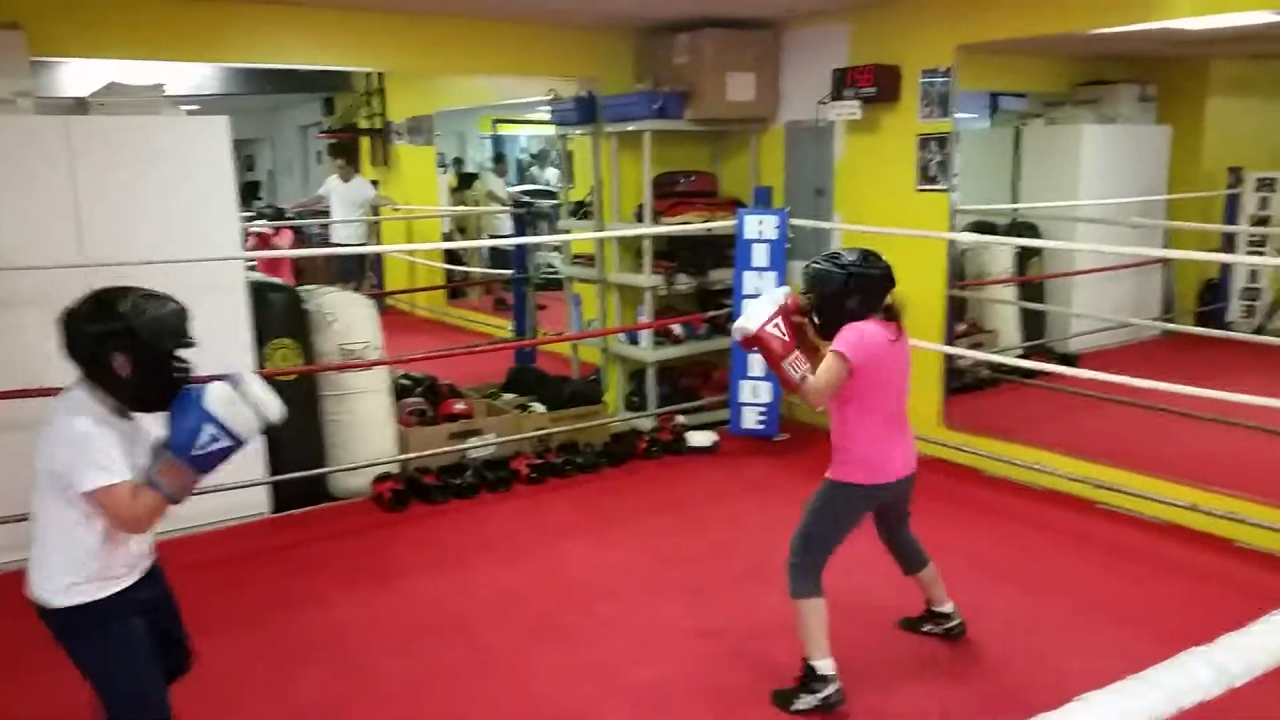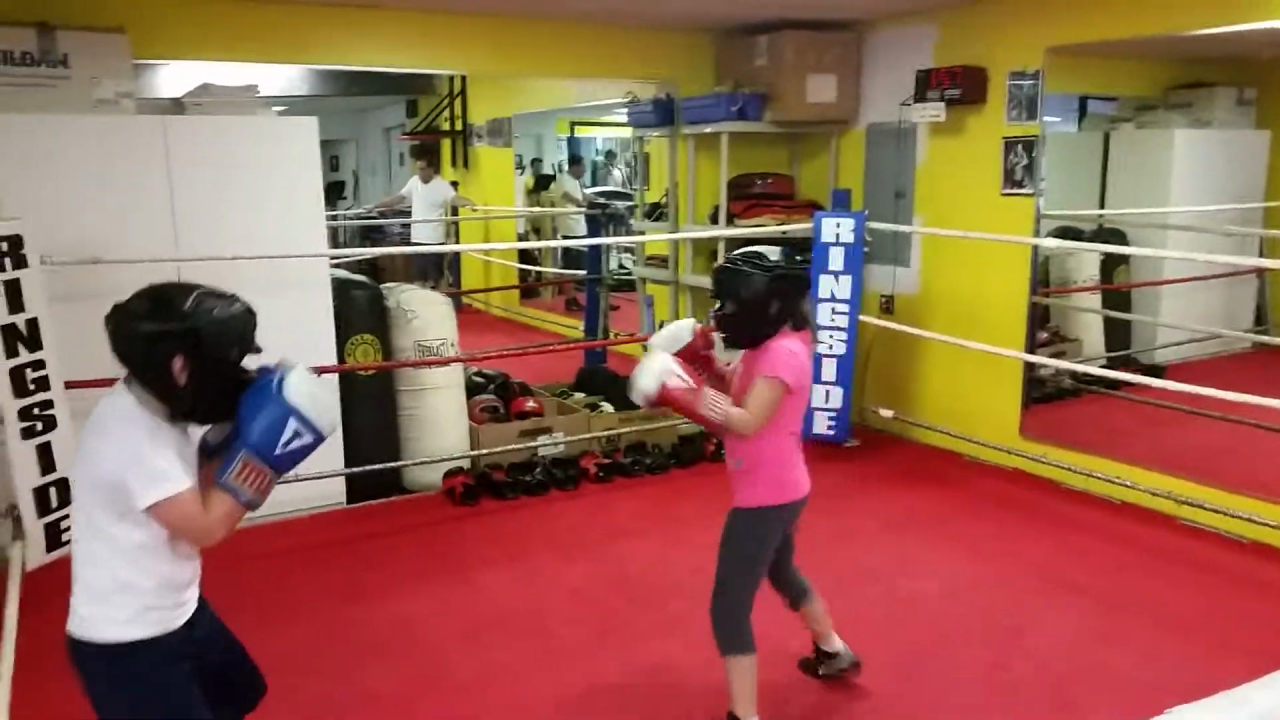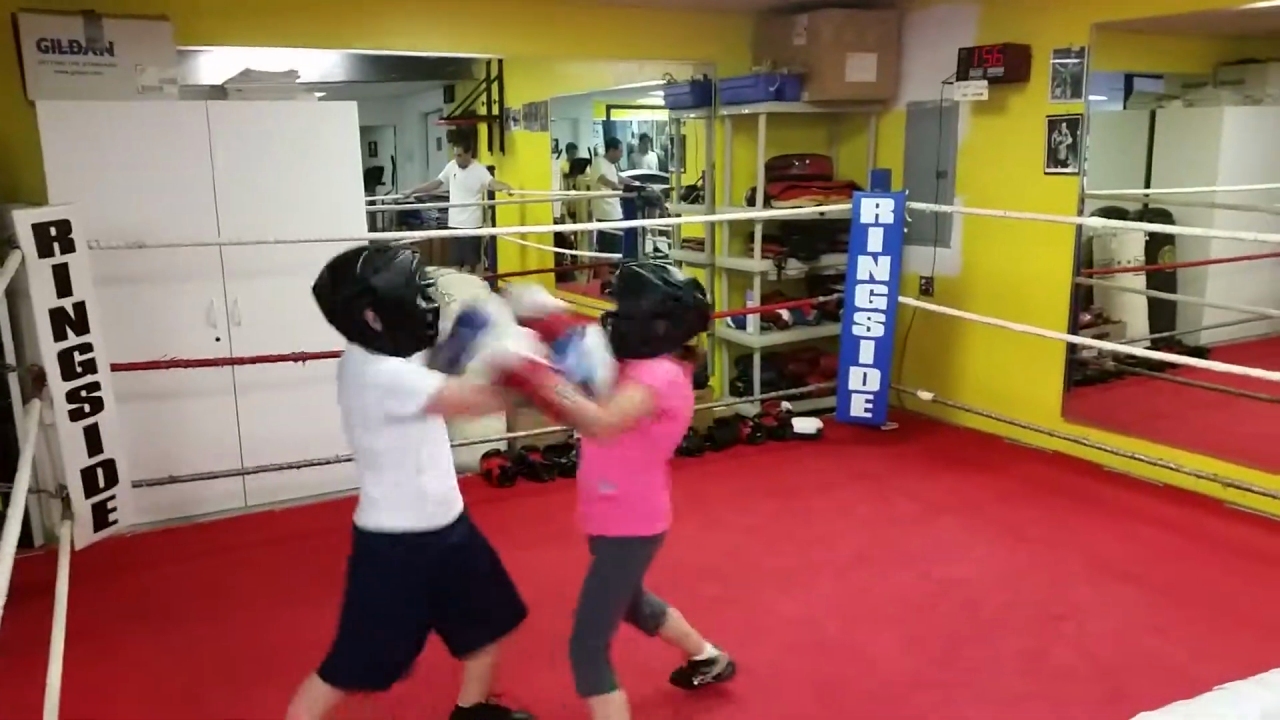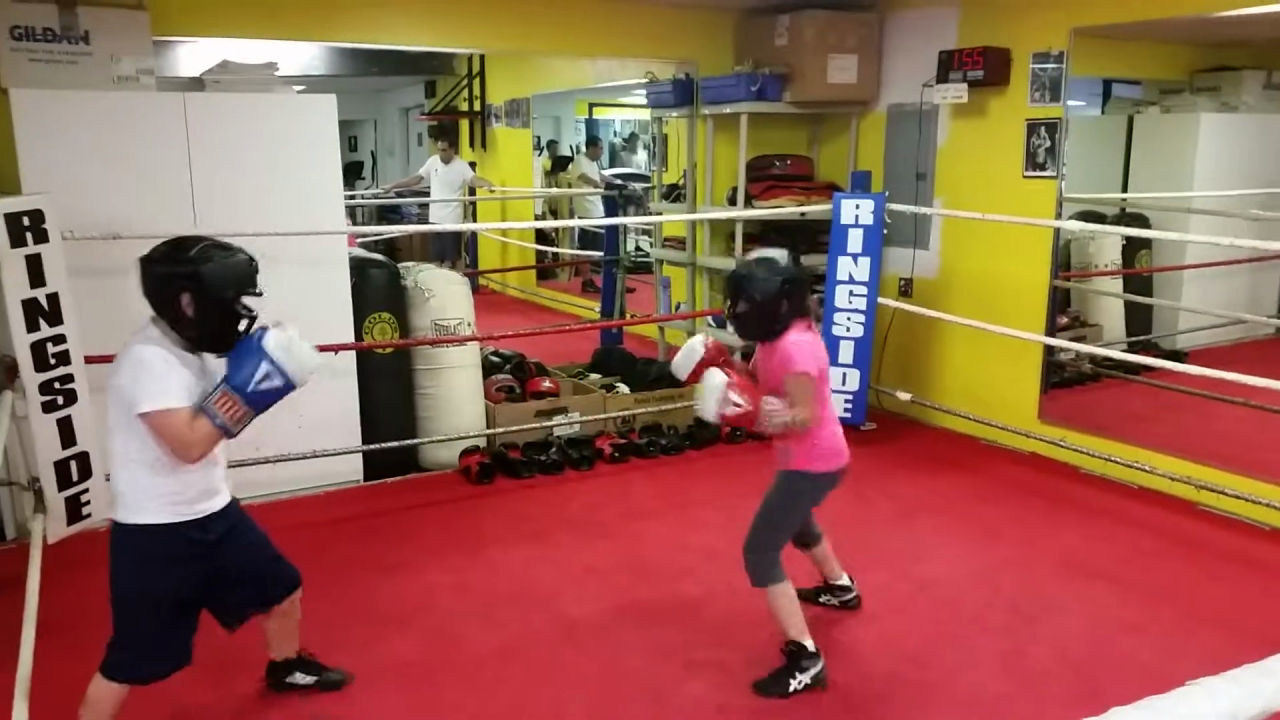
dt=1s
person 1, frame 1
left shoulder: (856, 335)
right shoulder: (889, 329)
left elbow: (816, 394)
right elbow: (831, 375)
left wrist: (778, 350)
right wrist: (797, 332)
left hip: (858, 474)
right hip: (900, 466)
left knee: (803, 562)
right knee: (898, 536)
left ankle: (821, 678)
right ankle: (944, 613)
person 1, frame 2
left shoulder: (781, 353)
right shoulder: (768, 344)
left elbow: (747, 423)
right elbow: (735, 392)
left wrist: (687, 394)
right wrist: (703, 361)
left hip: (764, 498)
right hip: (783, 490)
left knee: (728, 609)
right knee: (781, 572)
right ankle: (833, 651)
person 1, frame 3
left shoulder: (659, 375)
right shoulder: (641, 363)
left elbow: (601, 423)
left wrist: (535, 379)
right wrist: (561, 331)
left hip: (628, 526)
right hip: (614, 519)
left knee: (588, 649)
right knee: (630, 603)
right ankle: (707, 658)
person 1, frame 4
left shoulder: (795, 346)
right shoulder: (778, 336)
left elbow: (802, 419)
right elbow: (758, 379)
left wrist: (751, 410)
right wrist: (722, 369)
left hip: (814, 462)
right hip: (808, 459)
left knee: (760, 552)
right knee: (793, 521)
left ankle: (805, 658)
right ankle: (840, 586)
person 2, frame 1
left shoulder: (111, 406)
right shoulder: (81, 429)
left elbow: (144, 467)
right elbow: (135, 515)
left wrist: (198, 428)
right wrist: (192, 447)
left hip: (130, 576)
right hip: (86, 600)
left knee: (166, 664)
person 2, frame 2
left shoulder: (152, 410)
right shoulder: (130, 436)
left elbow: (193, 488)
right elbow: (205, 527)
left wrist: (235, 433)
right wrist: (261, 447)
left hip: (178, 614)
right hip: (128, 643)
person 2, frame 3
left shoulder: (382, 359)
right shoulder: (379, 374)
right elbow: (472, 401)
left hip: (444, 525)
right hip: (396, 542)
left knee: (495, 619)
right knee: (350, 669)
person 2, frame 4
left shoulder: (188, 349)
right shoulder: (146, 360)
right elbow: (188, 445)
left wrist: (251, 384)
right wrist: (243, 388)
left hip: (212, 512)
right hip: (155, 534)
left knee: (280, 587)
right knee: (135, 659)
left ankle: (286, 665)
